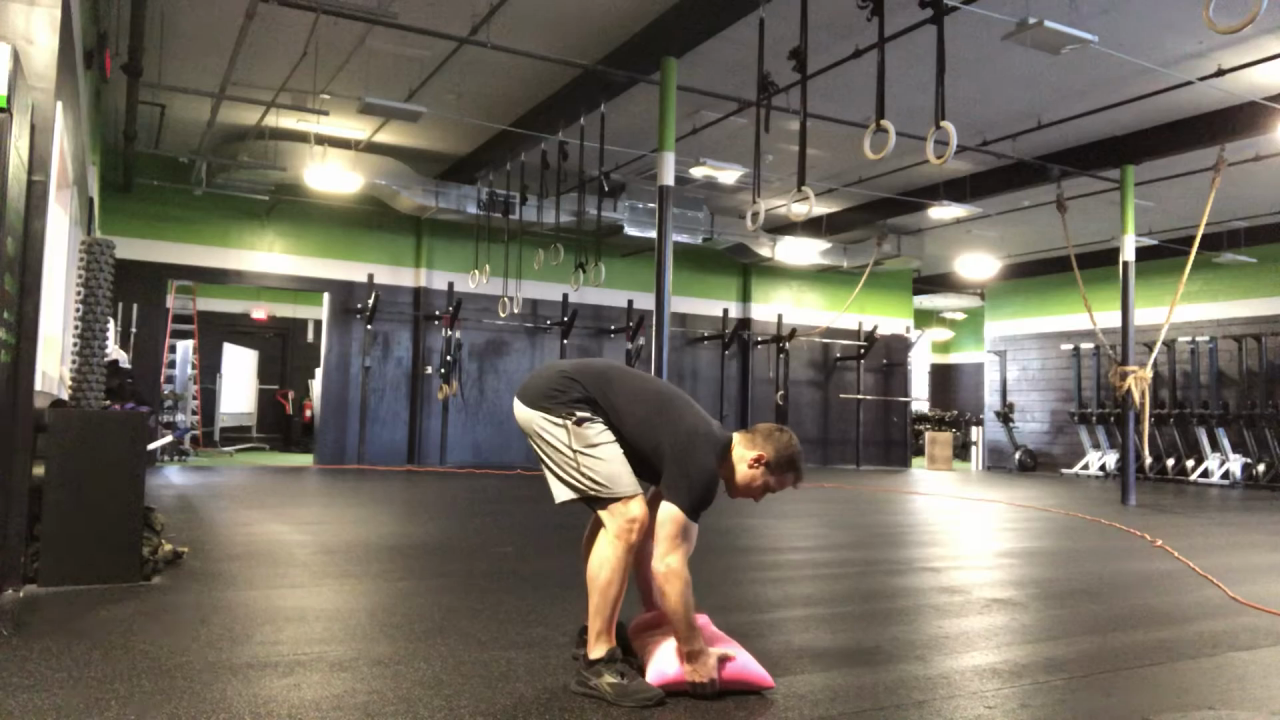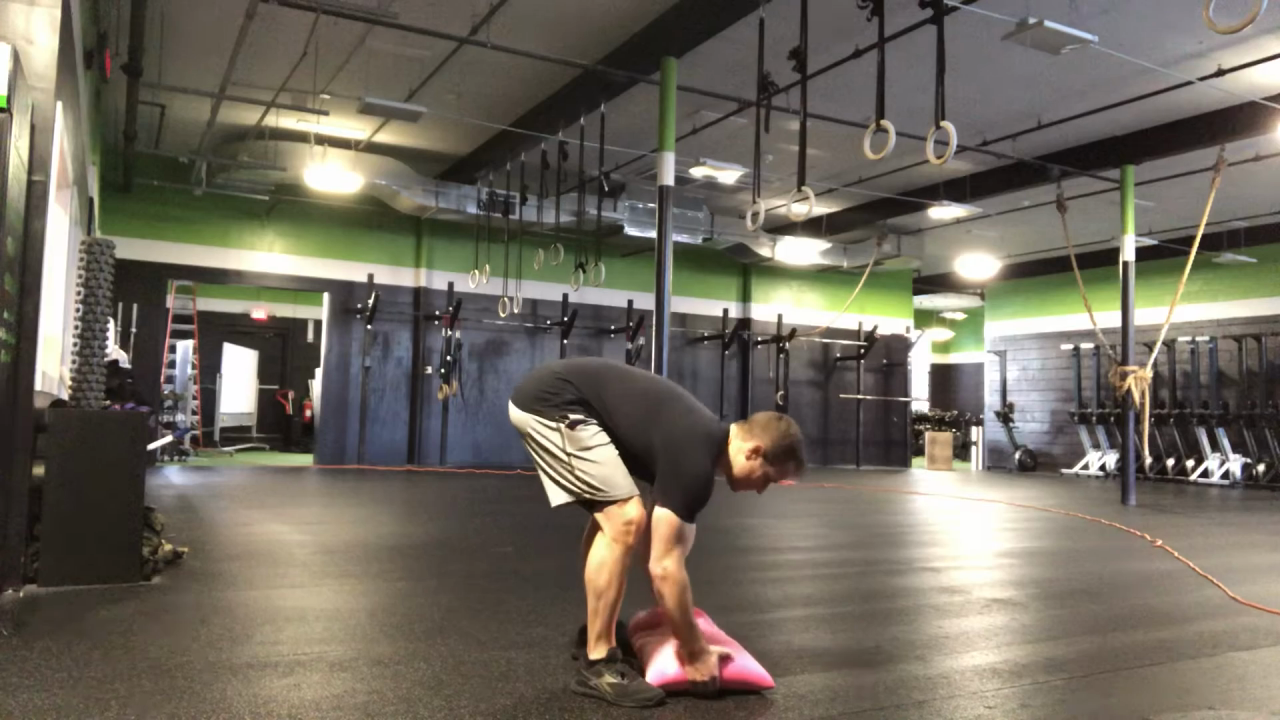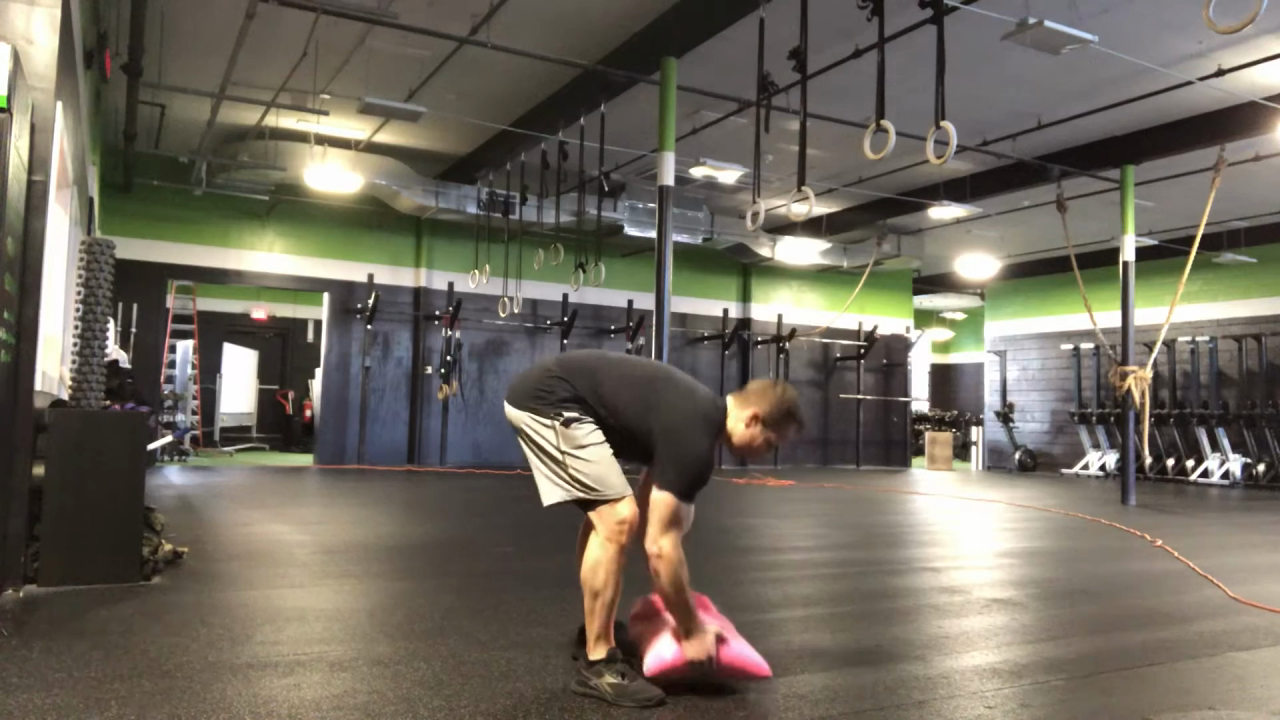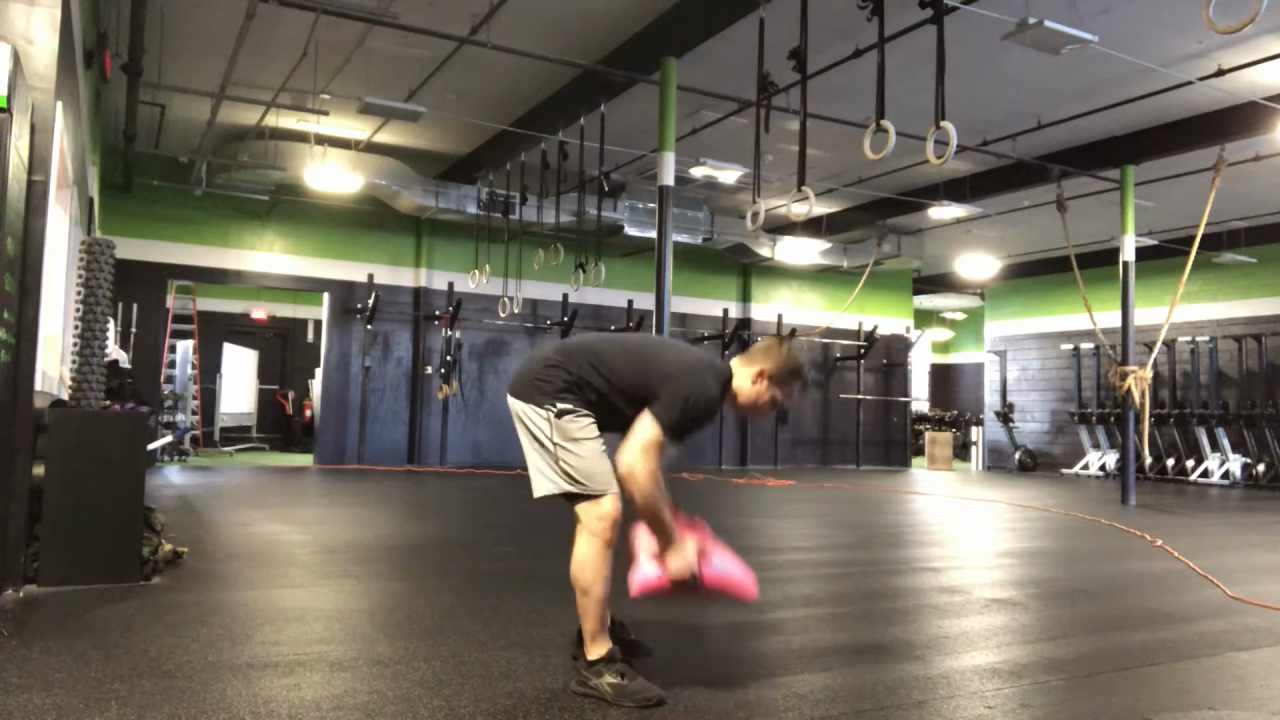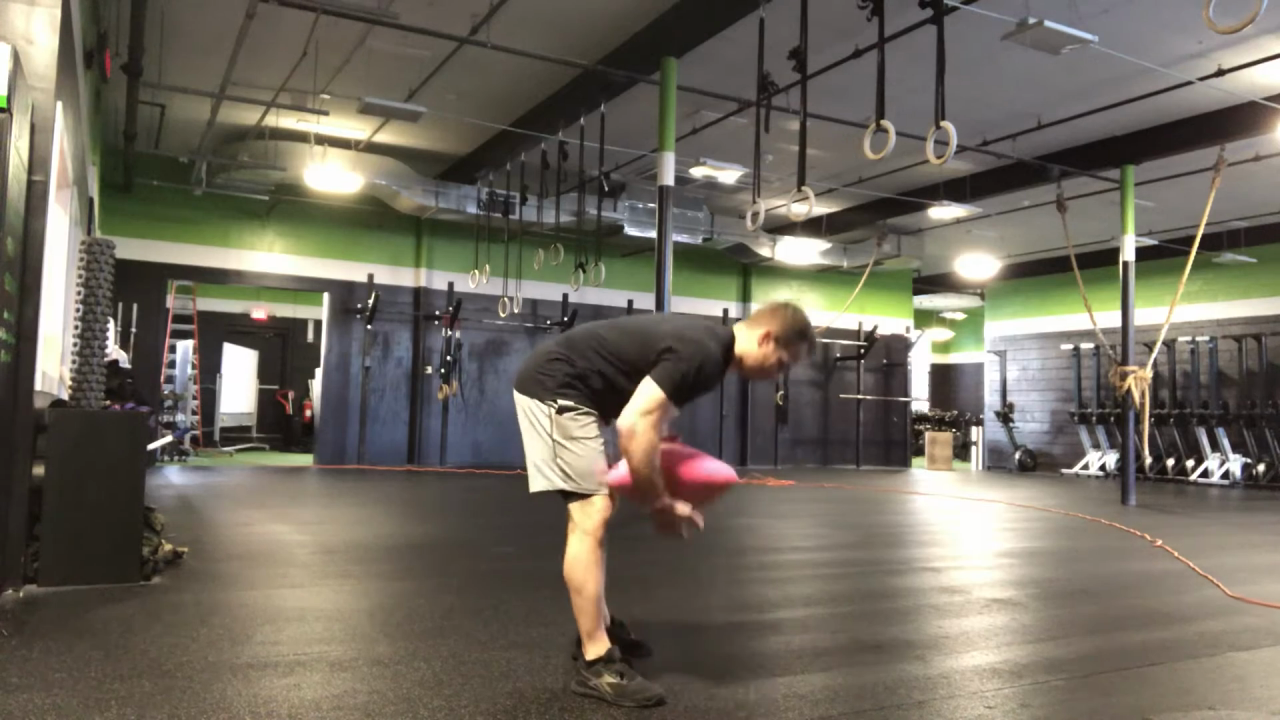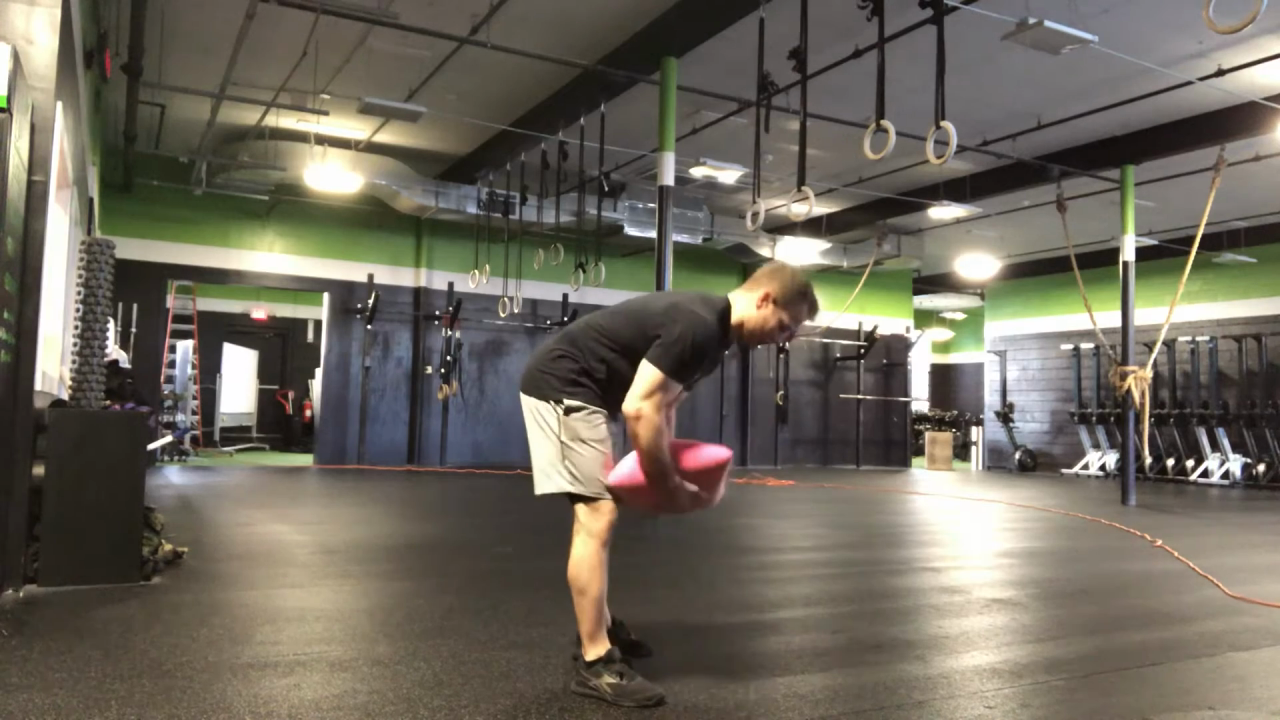
dt=0.2s
person 1, frame 1
left shoulder: (703, 445)
right shoulder: (701, 463)
left elbow: (651, 534)
right elbow: (668, 564)
left wrist: (655, 616)
right wrist: (695, 655)
left hip: (546, 395)
right hip: (556, 401)
left knee: (613, 515)
right knee: (626, 519)
left ankle: (597, 632)
right ankle: (598, 663)
person 1, frame 2
left shoulder: (707, 438)
right shoulder: (695, 459)
left elbow: (658, 539)
right elbow: (664, 566)
left wrist: (666, 617)
right wrist: (696, 654)
left hip: (543, 395)
right hip: (551, 403)
left knee: (610, 515)
right knee: (624, 520)
left ankle: (597, 632)
right ankle: (598, 664)
person 1, frame 3
left shoulder: (703, 414)
right shoulder: (694, 437)
left elbow: (653, 514)
right elbow: (661, 546)
left wrist: (669, 600)
right wrist: (692, 632)
left hip: (540, 392)
right hip: (547, 401)
left knee: (604, 514)
right knee: (617, 520)
left ankle: (596, 633)
right ankle: (597, 664)
person 1, frame 4
left shoulder: (703, 375)
right shoulder: (701, 391)
left elbow: (642, 454)
right elbow: (632, 463)
left wrist: (667, 535)
right wrist: (673, 545)
left hip: (544, 386)
right hip: (549, 392)
left knee: (596, 511)
right knee: (602, 516)
left ankle: (598, 630)
right ankle: (597, 663)
person 1, frame 5
left shoulder: (707, 344)
right shoulder: (702, 354)
left elbow: (649, 418)
right elbow: (634, 427)
right wrist: (663, 505)
left hip: (557, 386)
right hip: (554, 387)
left knee: (592, 511)
right knee: (591, 515)
left ankle: (598, 628)
right ankle: (596, 663)
person 1, frame 6
left shoulder: (711, 328)
right shoulder: (698, 326)
left elbow: (661, 402)
right elbow: (640, 410)
left wrist: (669, 470)
right wrist: (671, 487)
left hip: (572, 388)
right hip: (560, 387)
left knee: (599, 511)
right knee: (597, 516)
left ankle: (600, 627)
right ankle: (596, 663)
